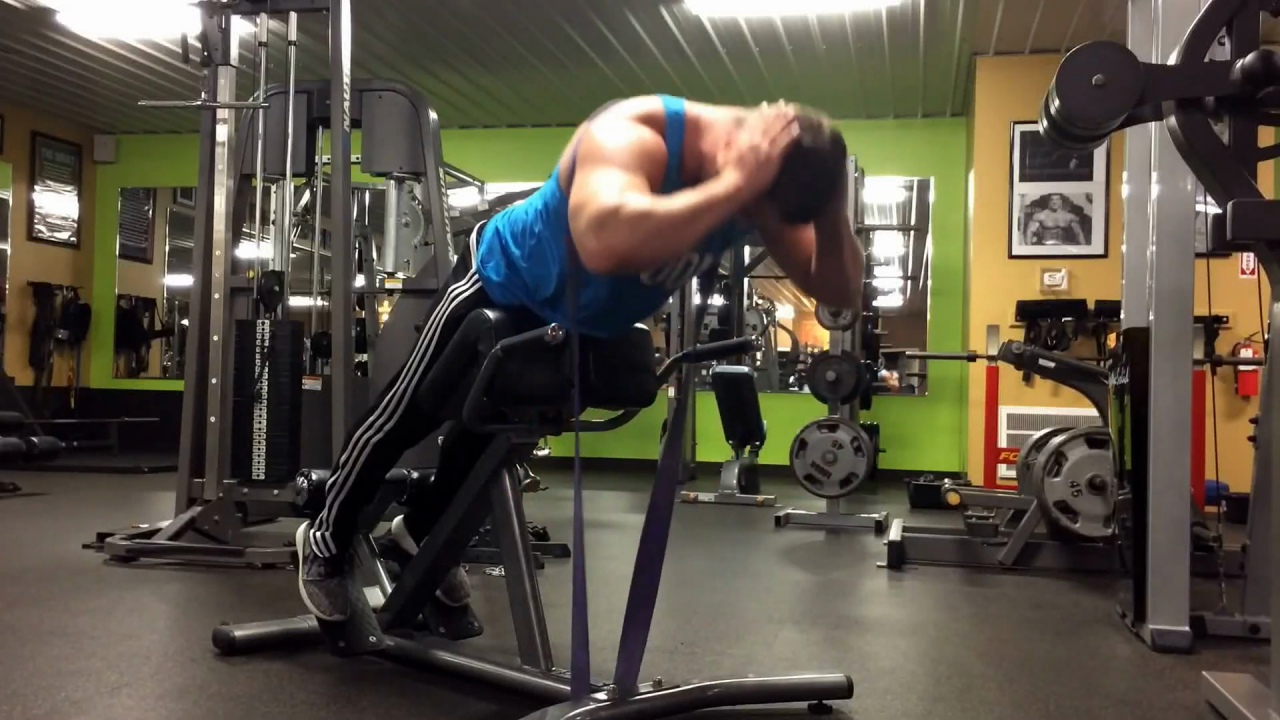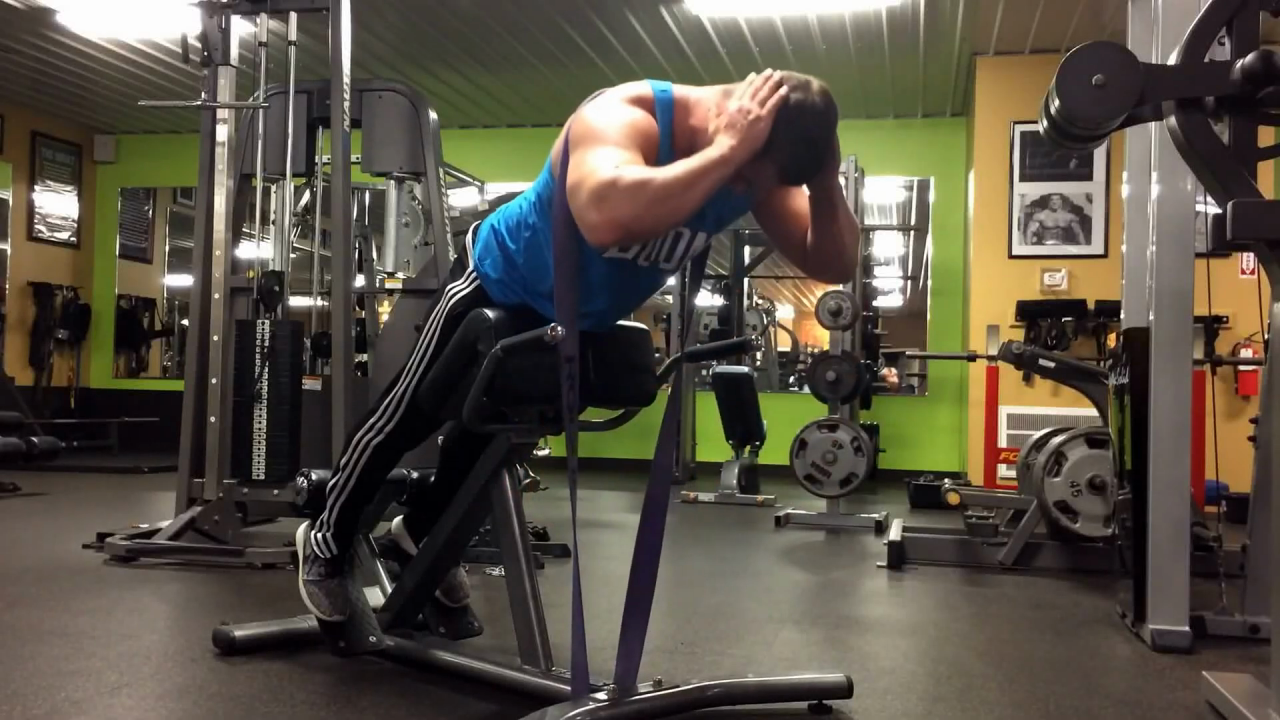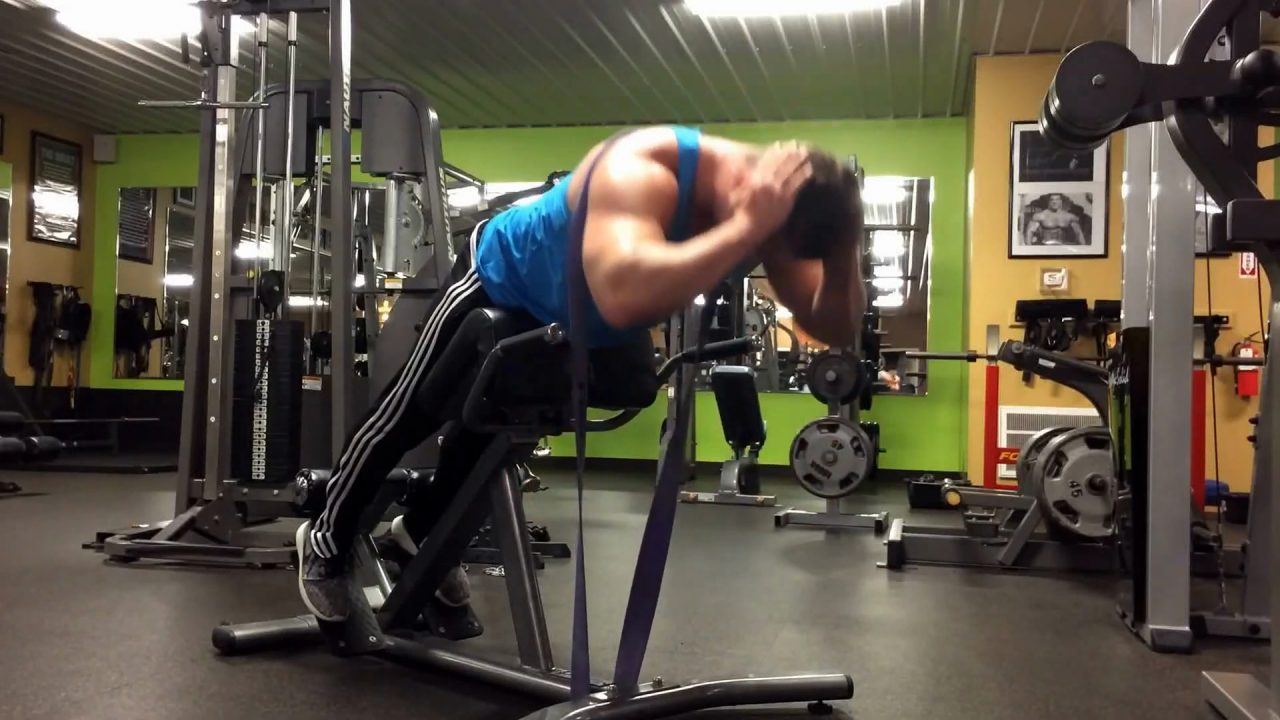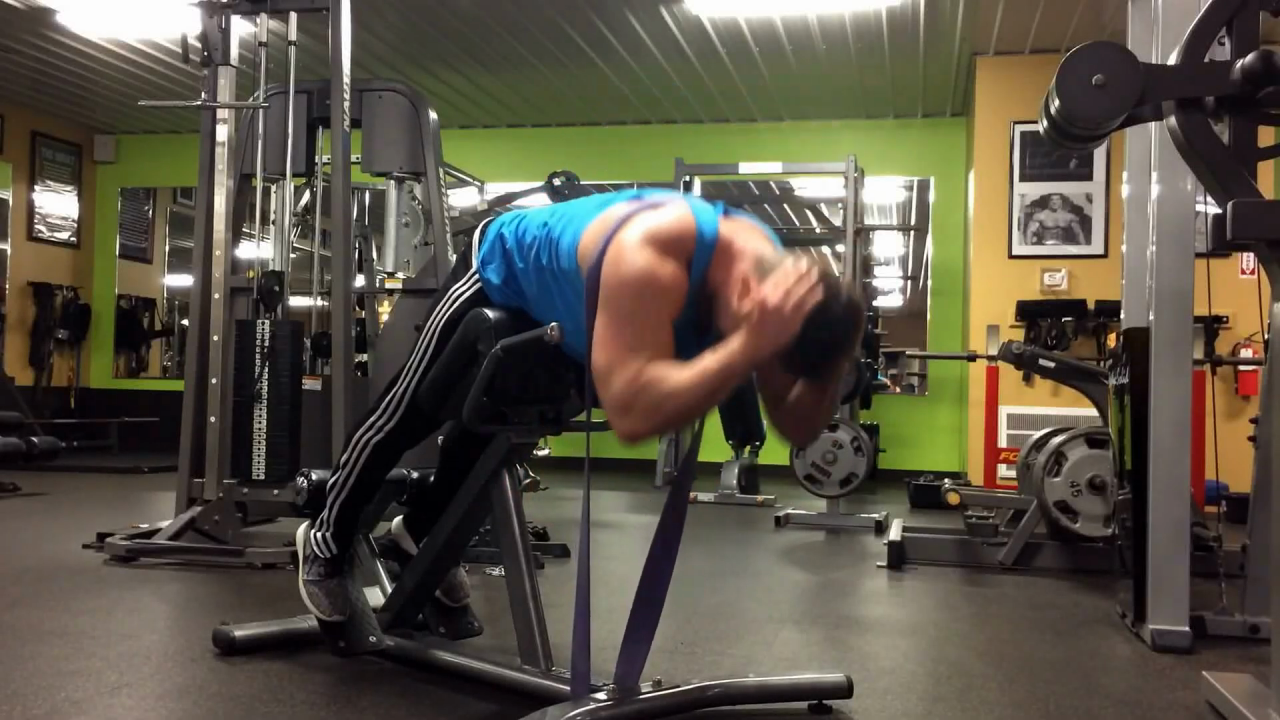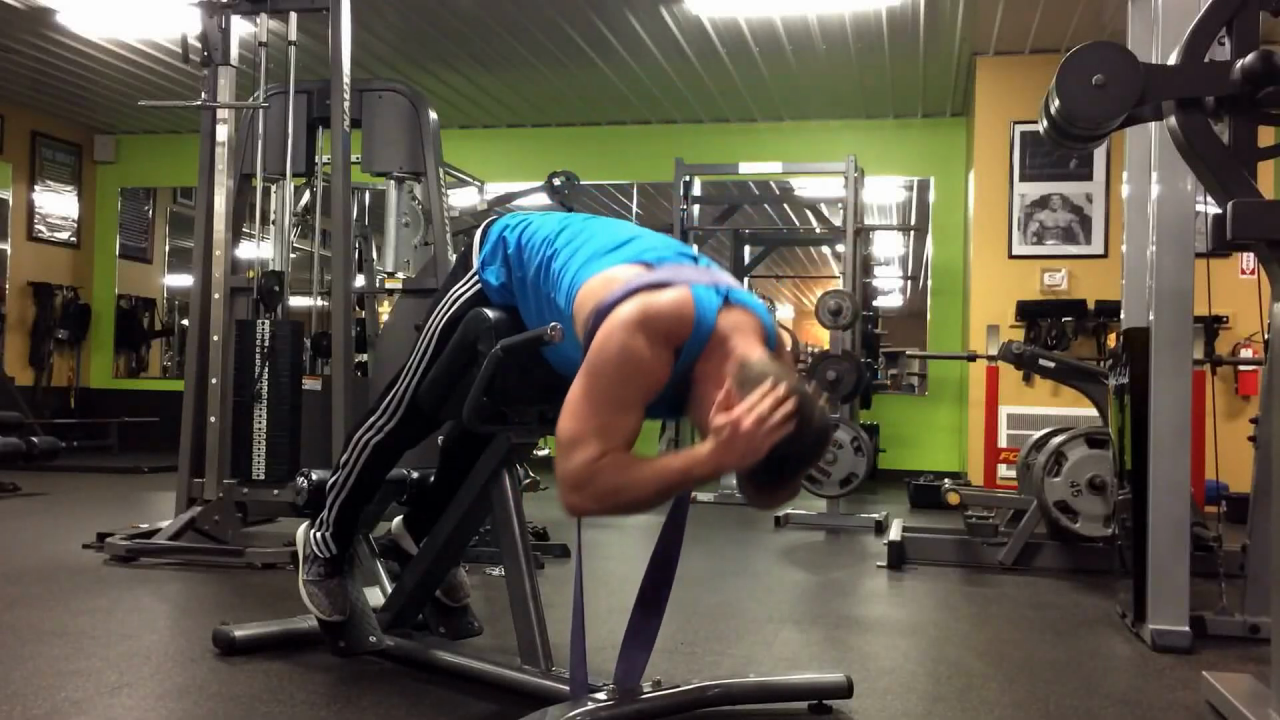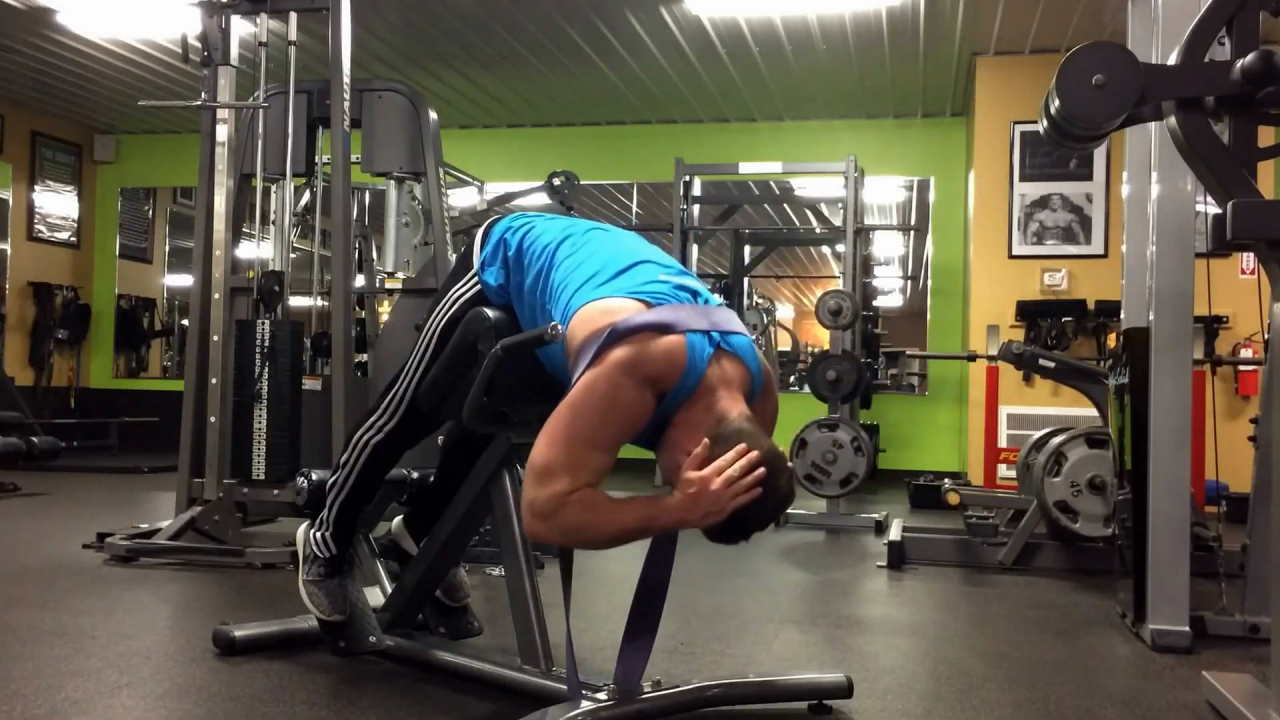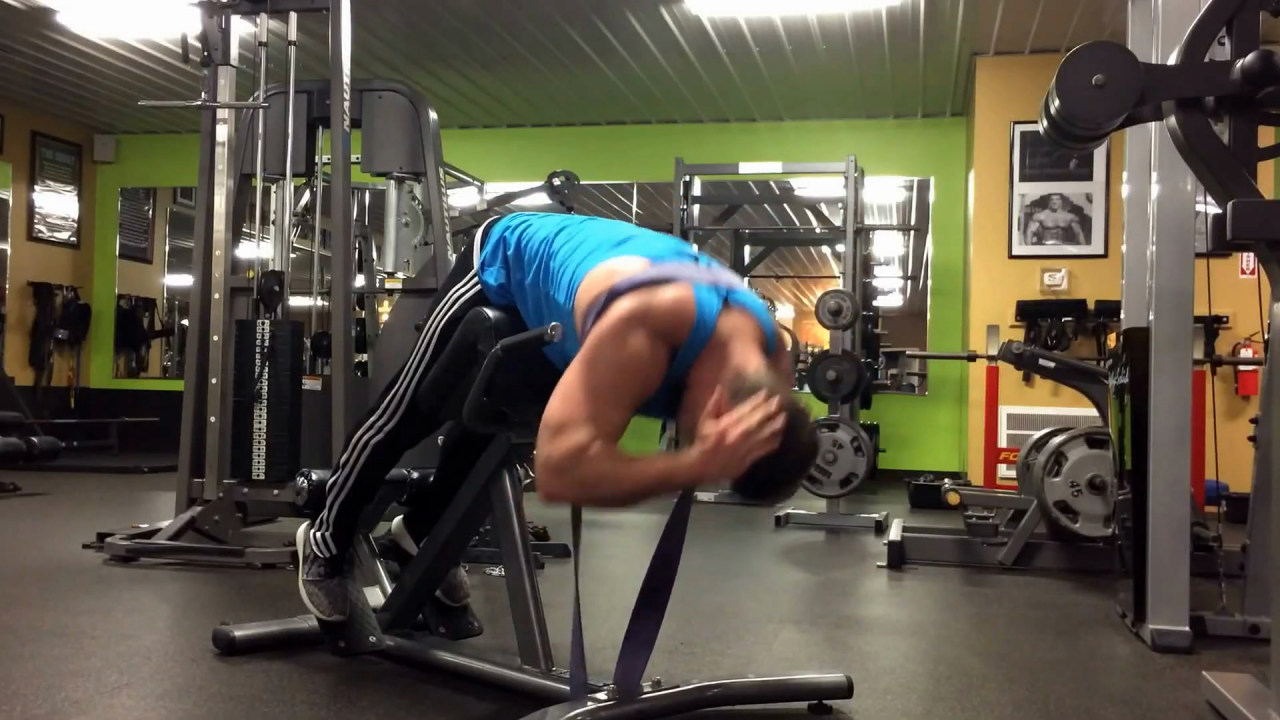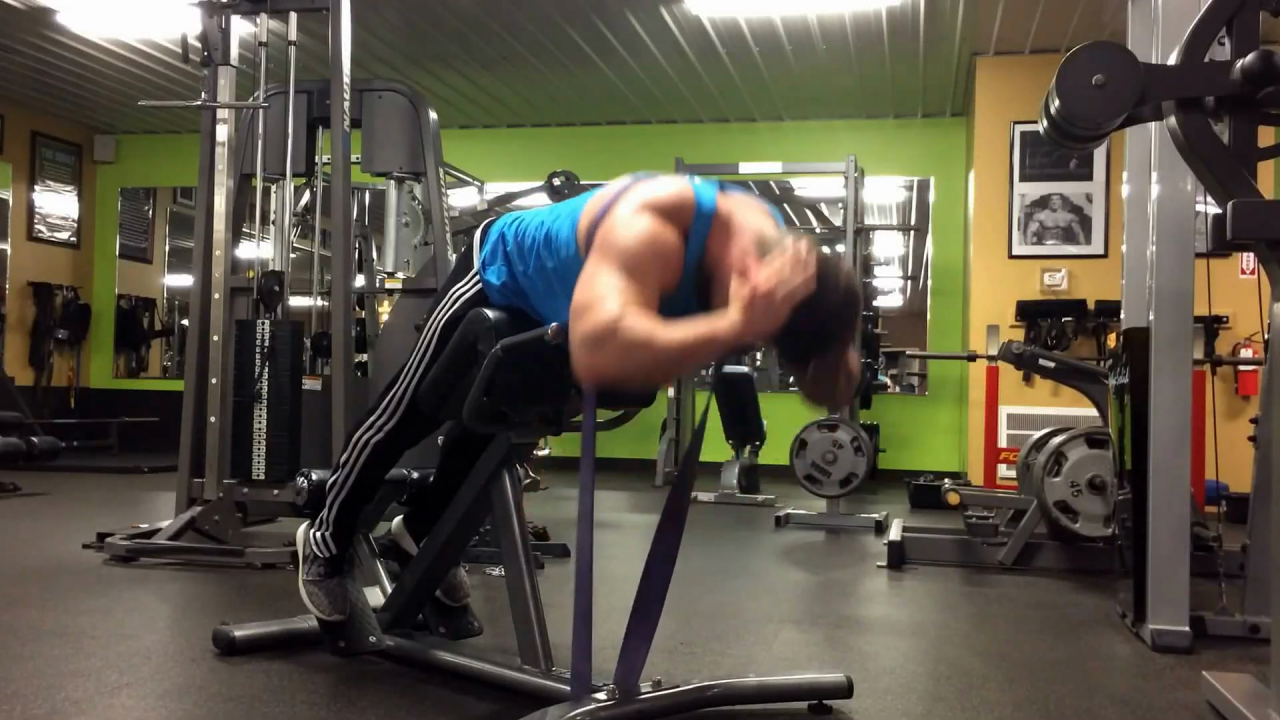
dt=0.2s
person 1, frame 1
left shoulder: (760, 182)
right shoulder: (633, 136)
left elbow: (840, 291)
right elbow: (605, 243)
left wrist: (831, 210)
right wrist: (732, 182)
left hip: (578, 322)
right hip: (503, 284)
left knee: (492, 431)
right knee: (403, 419)
left ankle: (423, 531)
right ankle: (326, 542)
person 1, frame 2
left shoulder: (751, 172)
right shoulder: (623, 117)
left elbow: (835, 266)
right elbow: (608, 216)
left wrist: (824, 178)
right wrist: (727, 148)
left hip: (582, 322)
right hip: (501, 282)
left knee: (492, 432)
right knee: (403, 423)
left ankle: (420, 532)
right ankle: (327, 542)
person 1, frame 3
left shoulder: (761, 204)
right shoulder: (642, 170)
left elbow: (836, 328)
right elbow: (623, 293)
left wrist: (841, 245)
right wrist: (749, 228)
left hip: (572, 327)
right hip: (502, 283)
right knee: (405, 420)
left ankle: (421, 532)
right ankle: (327, 544)
person 1, frame 4
left shoulder: (773, 273)
right shoulder: (654, 250)
left elbow: (802, 425)
right elbow: (630, 412)
right wrist: (748, 346)
left hip: (558, 321)
right hip: (506, 271)
right knee: (407, 419)
left ankle: (422, 531)
right ankle: (326, 543)
person 1, frame 5
left shoulder: (764, 349)
right shoulder: (645, 327)
left elbow: (765, 485)
right elbow: (581, 484)
right wrist: (717, 455)
left hip: (564, 284)
right hip: (507, 267)
right knee: (407, 419)
left ankle: (422, 530)
right ankle: (326, 545)
person 1, frame 6
left shoulder: (754, 390)
right shoulder: (634, 365)
right elbow: (545, 512)
right wrist: (682, 508)
right hip: (509, 263)
right knee: (407, 419)
left ankle: (422, 530)
right ankle: (326, 545)
person 1, frame 7
left shoulder: (767, 357)
right shoulder: (643, 325)
left elbow: (763, 461)
right elbow: (559, 469)
right wrist: (700, 462)
right hip: (508, 266)
right knee: (407, 419)
left ankle: (422, 530)
right ankle: (325, 545)
person 1, frame 8
left shoulder: (781, 261)
right shoulder: (651, 226)
left elbow: (833, 392)
right elbow: (598, 355)
left wrist: (834, 355)
right wrist: (737, 323)
left hip: (555, 318)
right hip: (505, 277)
right knee: (409, 417)
left ankle: (423, 530)
right ankle: (326, 543)
